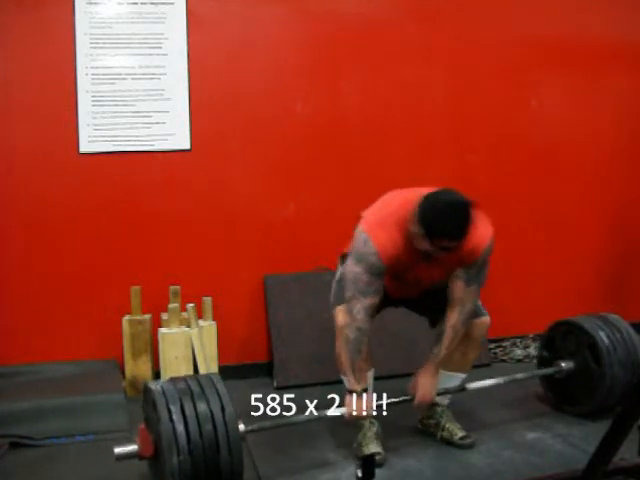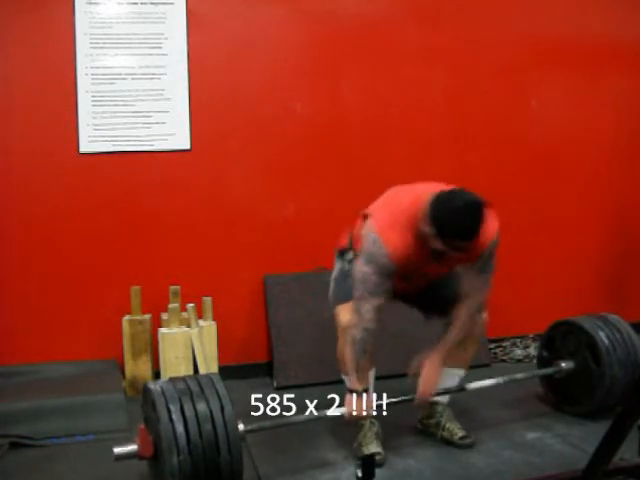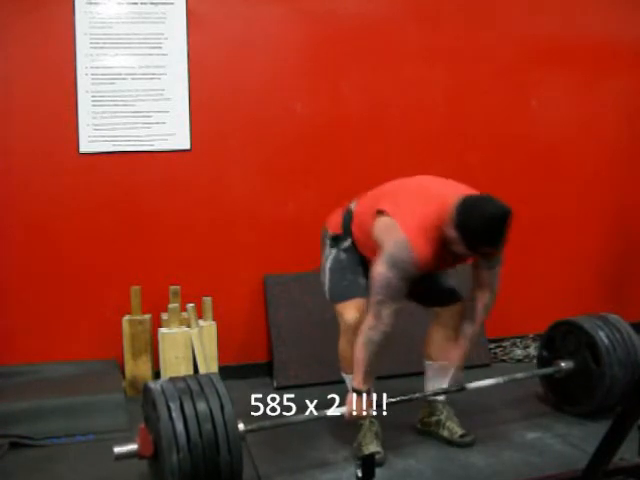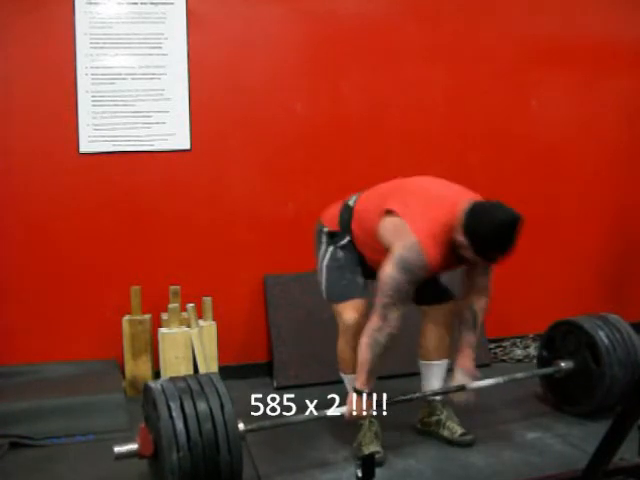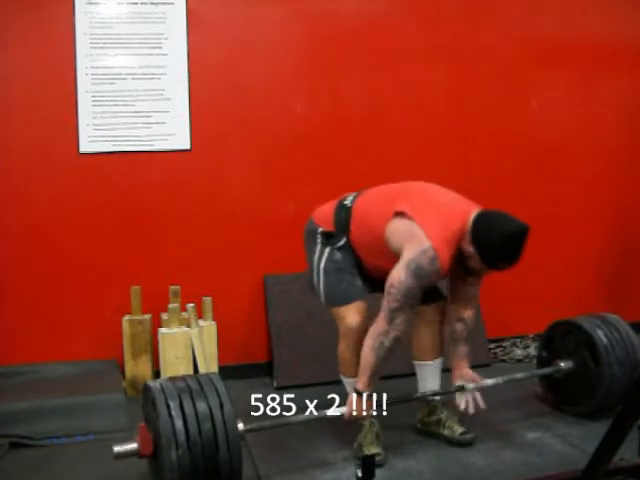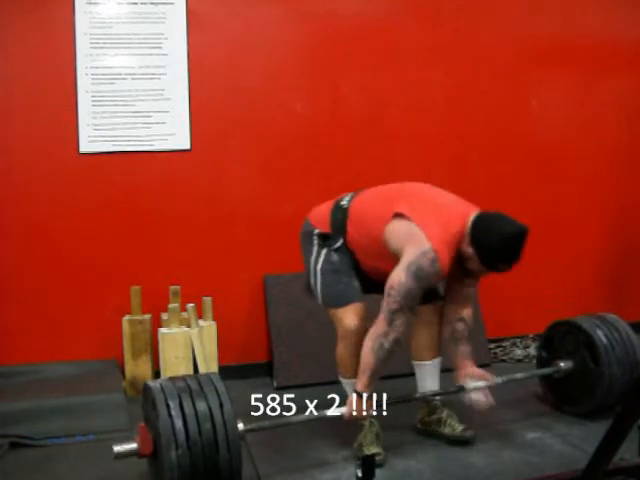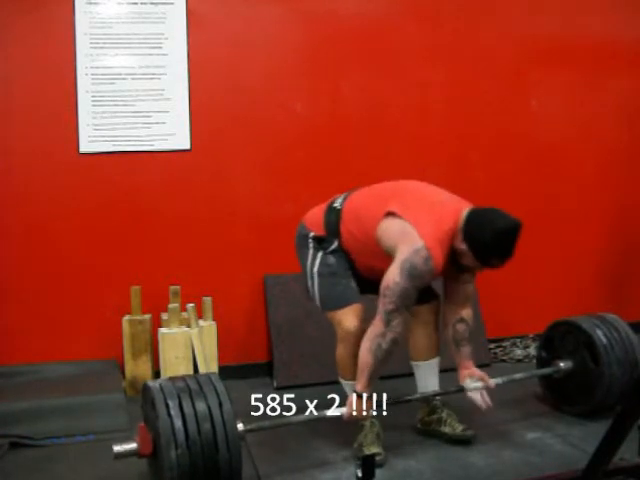
dt=0.1s
person 1, frame 1
left shoulder: (478, 236)
right shoulder: (376, 235)
left elbow: (460, 308)
right elbow: (358, 318)
left wrist: (431, 370)
right wrist: (358, 389)
right hip: (374, 275)
left knee: (478, 323)
right knee: (346, 322)
left ankle: (435, 411)
right ankle: (368, 423)
person 1, frame 2
left shoulder: (484, 230)
right shoulder: (385, 234)
left elbow: (474, 299)
right elbow: (366, 317)
left wrist: (438, 356)
right wrist: (357, 389)
right hip: (362, 257)
left knee: (477, 320)
right knee: (349, 322)
left ankle: (434, 411)
right ankle: (367, 421)
person 1, frame 3
left shoulder: (488, 224)
right shoulder: (410, 237)
left elbow: (486, 287)
right elbow: (379, 318)
left wrist: (463, 342)
right wrist: (360, 389)
right hip: (350, 240)
left knee: (452, 309)
right knee: (352, 319)
left ankle: (434, 409)
right ankle: (368, 422)
person 1, frame 4
left shoulder: (477, 229)
right shoulder: (419, 244)
left elbow: (476, 293)
right elbow: (385, 319)
left wrist: (466, 352)
right wrist: (361, 390)
left hip: (381, 242)
right hip: (342, 235)
left knee: (443, 308)
right knee: (353, 319)
left ankle: (432, 410)
right ankle: (366, 421)
person 1, frame 5
left shoulder: (478, 233)
right shoulder: (430, 251)
left elbow: (461, 307)
right elbow: (391, 322)
left wrist: (460, 367)
right wrist: (362, 390)
left hip: (379, 241)
right hip: (335, 234)
left knee: (434, 309)
right knee: (354, 322)
left ankle: (432, 410)
right ankle: (366, 422)
person 1, frame 6
left shoulder: (473, 236)
right shoulder: (430, 252)
left elbow: (459, 307)
right elbow: (391, 324)
left wrist: (465, 366)
right wrist: (362, 392)
left hip: (372, 238)
right hip: (330, 235)
left knee: (431, 309)
right knee: (352, 324)
left ankle: (432, 411)
right ankle: (366, 424)
person 1, frame 7
left shoulder: (468, 232)
right shoulder: (423, 250)
left elbow: (458, 306)
right elbow: (388, 324)
left wrist: (465, 366)
right wrist: (361, 393)
left hip: (368, 239)
right hip: (325, 238)
left knee: (427, 309)
right knee: (351, 326)
left ankle: (431, 410)
right ankle: (366, 424)
